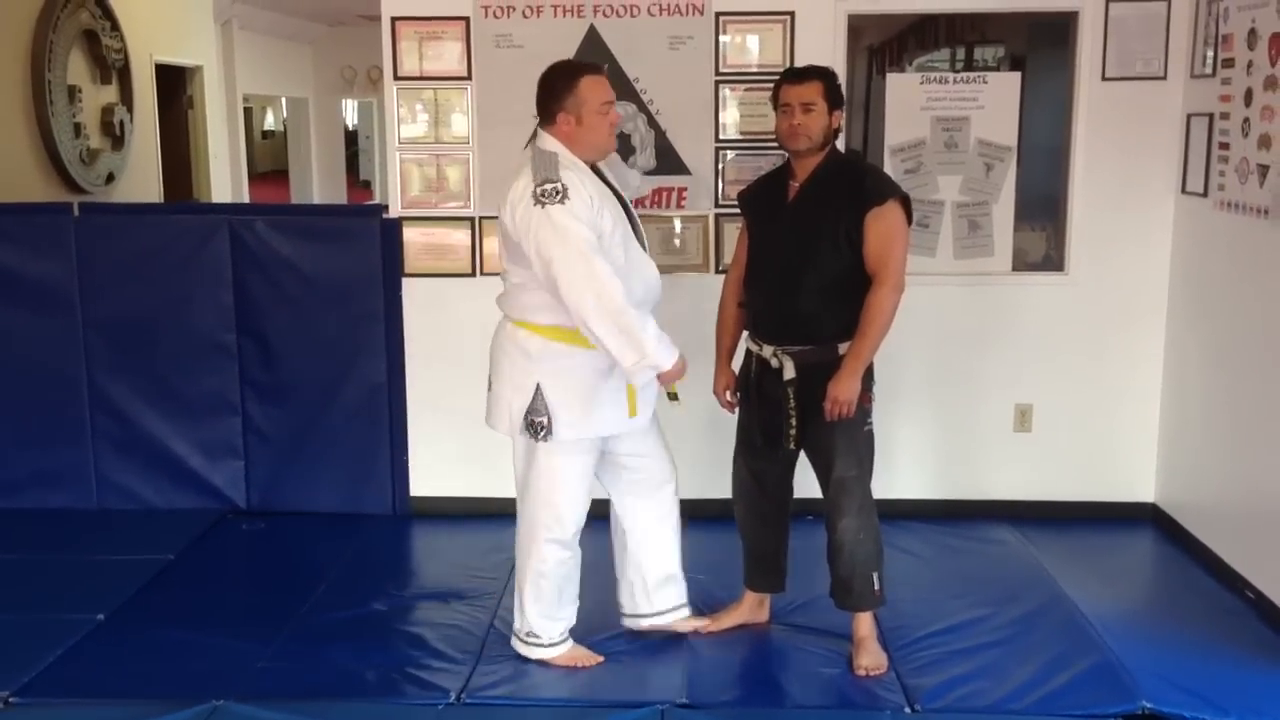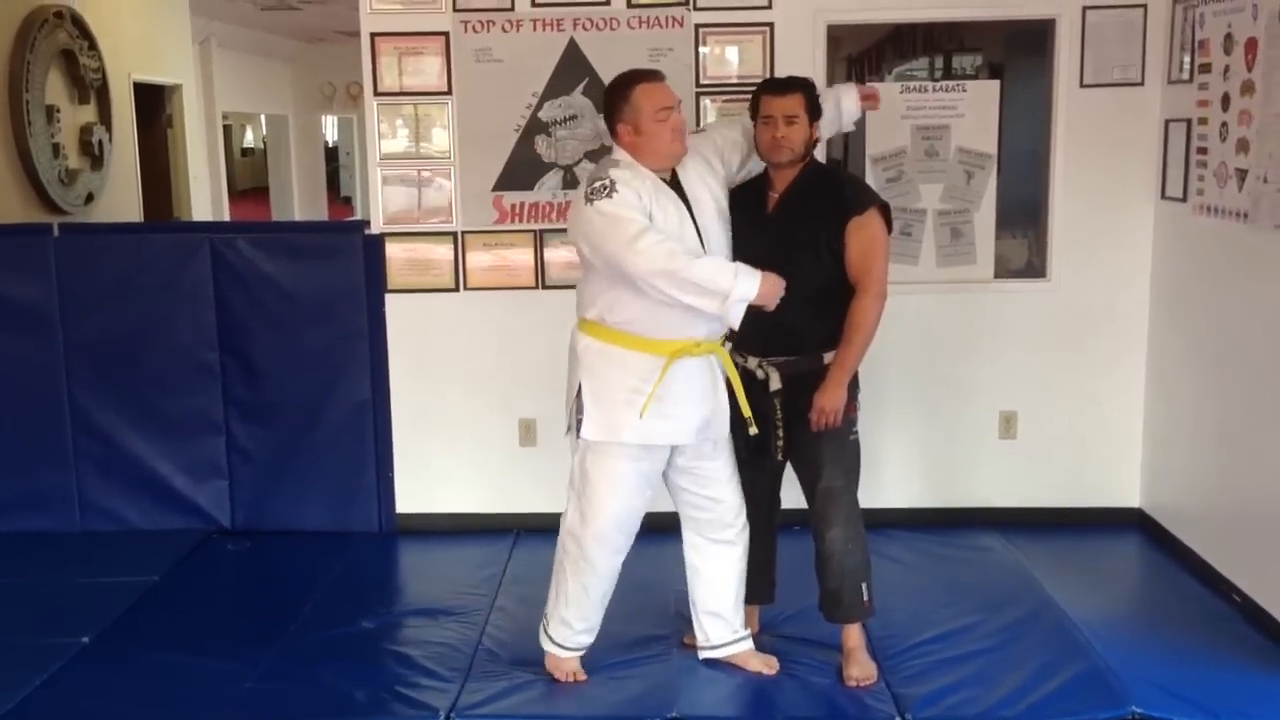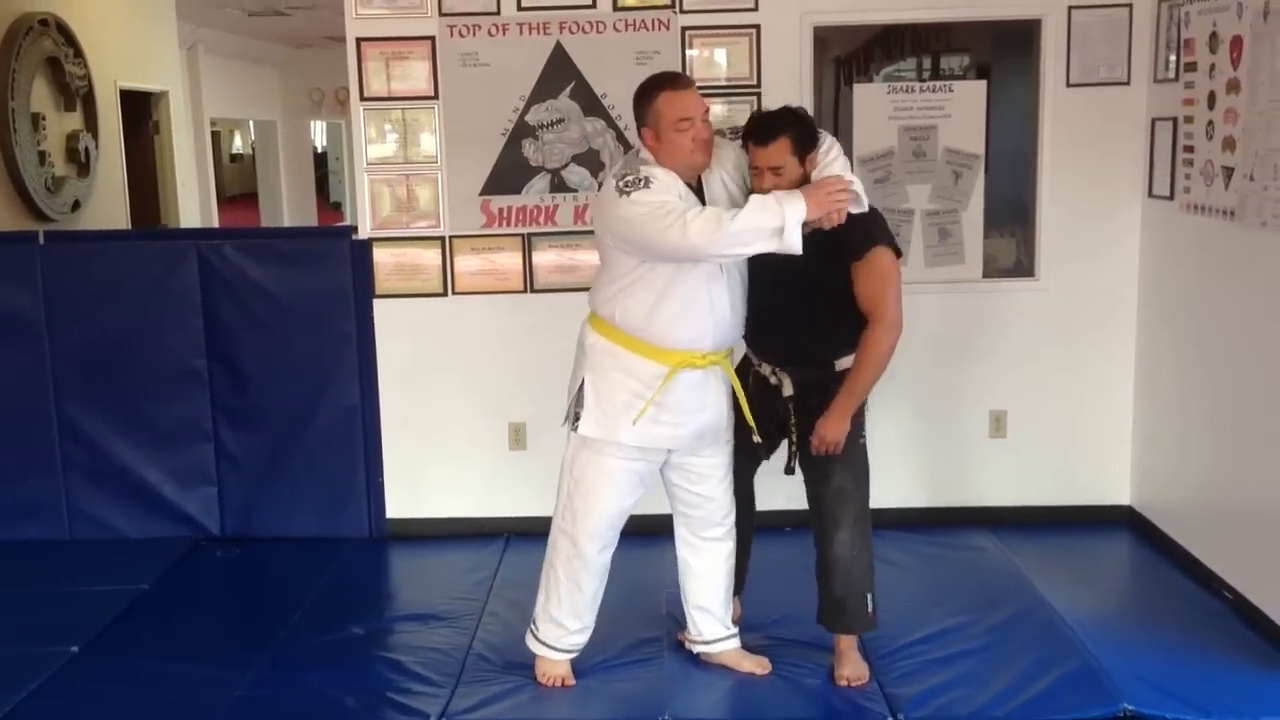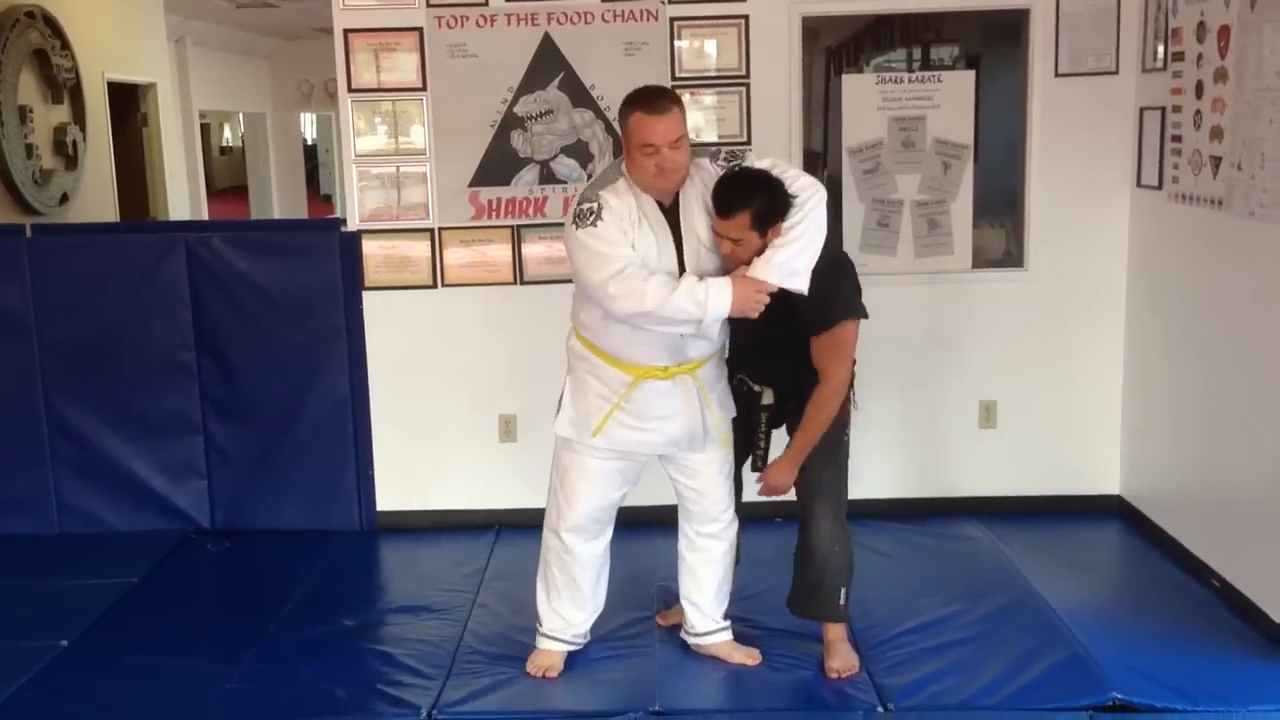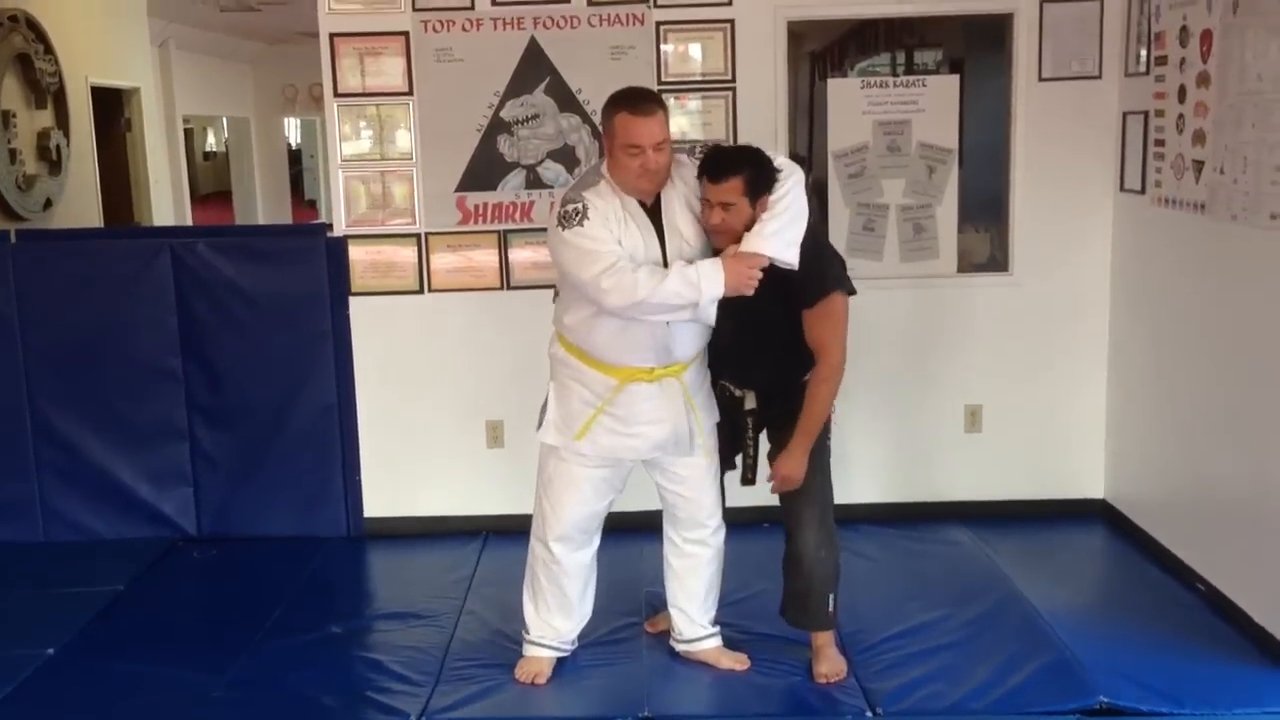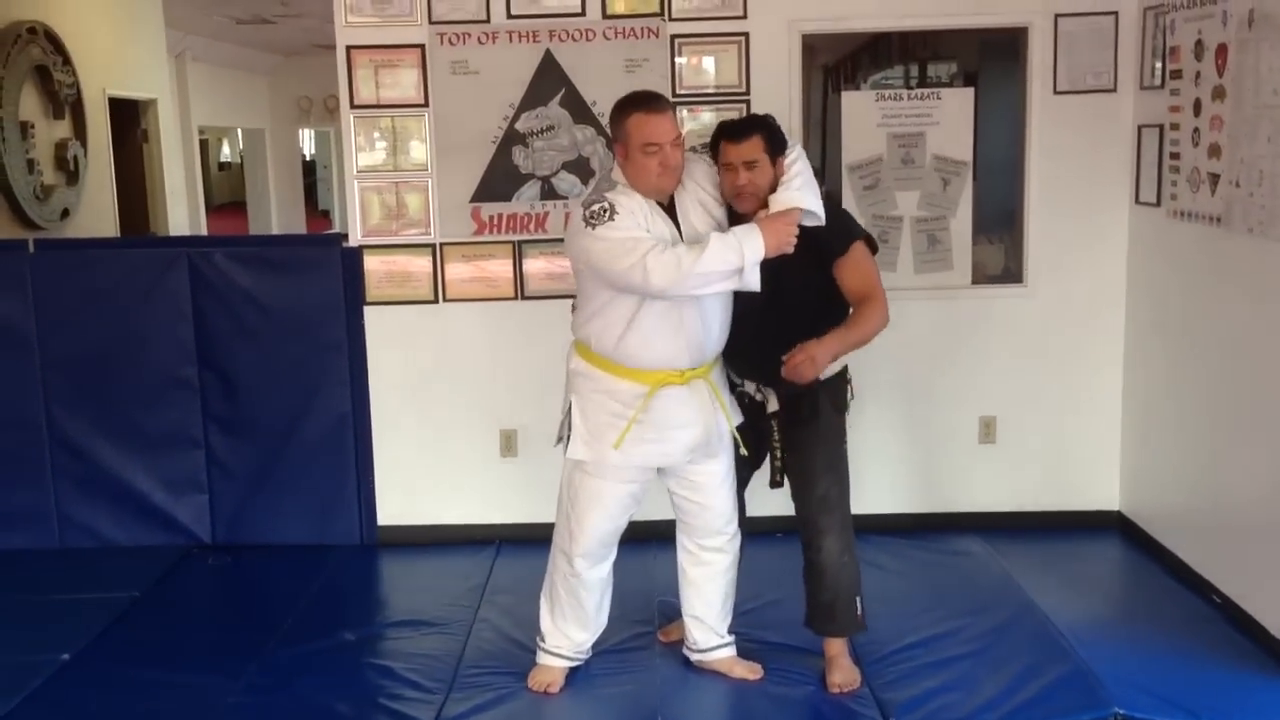
dt=0.4s
person 1, frame 1
left shoulder: (584, 167)
right shoulder: (548, 188)
right elbow: (590, 288)
right wrist: (657, 354)
left hip: (599, 364)
right hip: (554, 371)
left knee: (651, 483)
right knee: (554, 514)
left ankle: (654, 604)
right ankle: (542, 634)
person 1, frame 2
left shoulder: (700, 159)
right shoulder: (607, 192)
left elbow: (759, 132)
right elbow: (655, 263)
left wrist: (843, 102)
right wrist: (748, 283)
left hip: (698, 376)
right hip: (629, 384)
left knee: (717, 516)
right knee: (601, 520)
left ankle: (723, 637)
right ankle: (563, 640)
person 1, frame 3
left shoulder: (727, 162)
right shoulder: (630, 192)
right elbow: (700, 233)
left wrist: (835, 189)
right wrist: (798, 208)
left hip: (703, 384)
right hip: (627, 380)
left knee: (710, 518)
right knee: (589, 521)
left ankle: (713, 636)
right ankle: (553, 642)
person 1, frame 4
left shoulder: (719, 176)
right shoulder: (598, 208)
left elbow: (806, 194)
right elbow: (629, 294)
left wrist: (768, 275)
right wrist: (723, 296)
left hip: (696, 386)
right hip: (611, 387)
left knee: (712, 514)
right knee: (578, 519)
left ankle: (707, 629)
right ankle: (557, 634)
person 1, frame 5
left shoulder: (697, 175)
right shoulder: (582, 210)
left elbow: (784, 179)
right elbow: (621, 289)
left wrist: (758, 250)
right wrist: (715, 279)
left hip: (681, 388)
right hip: (595, 392)
left knee: (699, 521)
right knee: (565, 526)
left ankle: (696, 635)
right ankle: (546, 641)
person 1, frame 6
left shoulder: (704, 175)
right shoulder: (601, 216)
left elbow: (781, 156)
right elbow: (663, 270)
left wrist: (788, 208)
right wrist: (754, 243)
left hip: (699, 393)
right hip: (617, 400)
left knee: (713, 529)
right knee: (587, 538)
left ankle: (710, 644)
right ankle: (560, 650)
person 2, frame 1
left shoulder: (869, 190)
right shoulder: (761, 194)
left elbow: (887, 283)
right elbow: (738, 281)
left wrist: (852, 370)
right wrist: (724, 361)
left hip: (831, 369)
right hip: (765, 368)
left knee: (848, 501)
right knee: (756, 488)
left ankle: (864, 628)
right ankle: (756, 600)
person 2, frame 2
left shoulder: (848, 199)
right shoulder: (740, 202)
left elbow: (870, 292)
left wrist: (838, 379)
left hip: (817, 379)
right hip: (749, 378)
left knee: (834, 512)
right knee: (746, 502)
left ankle: (853, 639)
right ankle: (746, 616)
person 2, frame 3
left shoulder: (857, 225)
left elbow: (886, 323)
left wrist: (843, 411)
left hip: (827, 383)
right hip: (757, 377)
left knee: (841, 514)
right knee: (724, 487)
left ankle: (846, 643)
right ankle: (725, 605)
person 2, frame 4
left shoulder: (825, 276)
right shoulder: (723, 251)
left elbow: (833, 380)
left wrist: (791, 460)
left hip: (811, 390)
right hip: (745, 380)
left knee: (821, 505)
left ankle: (834, 630)
person 2, frame 5
left shoulder: (809, 256)
right shoulder: (700, 238)
left elbow: (829, 361)
left wrist: (799, 448)
left hip: (794, 395)
right hip: (722, 388)
left knee: (807, 514)
left ankle: (822, 636)
person 2, frame 6
left shoulder: (824, 225)
left elbow: (874, 307)
left wrist: (829, 345)
left hip: (811, 394)
right hip: (738, 392)
left knee: (824, 521)
left ankle: (837, 645)
